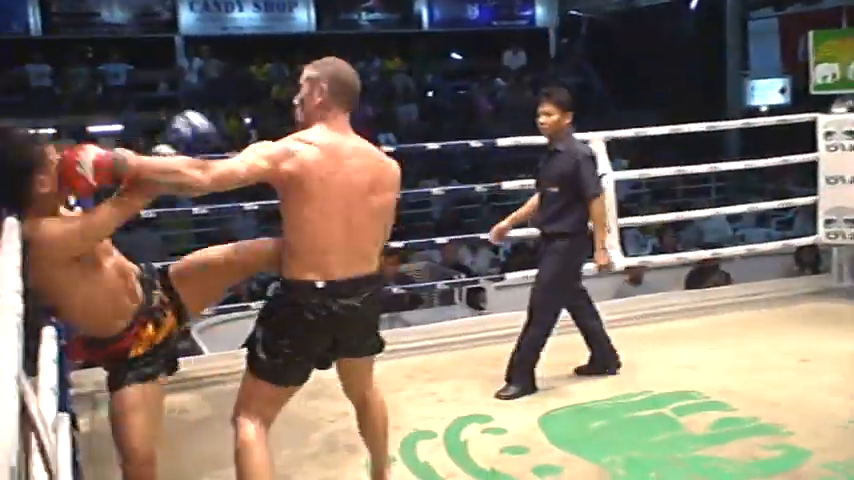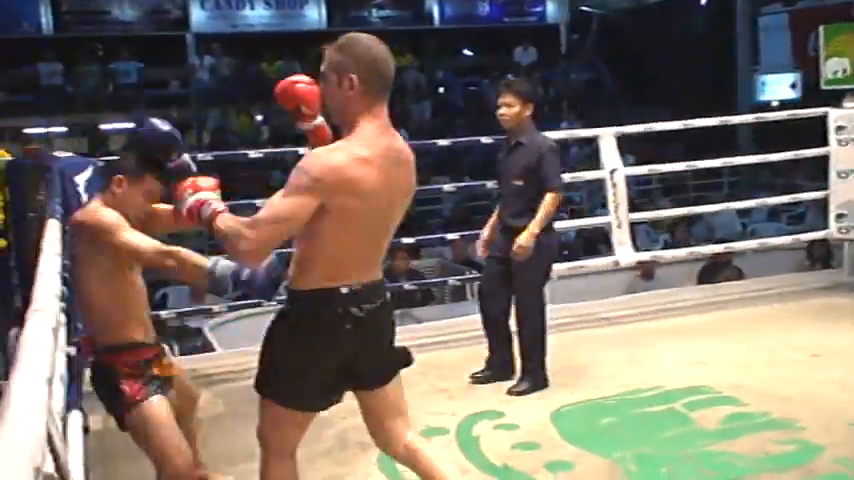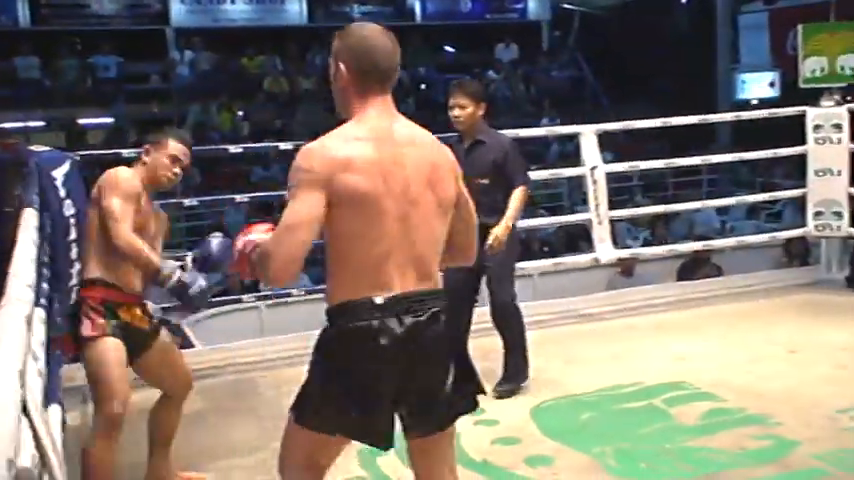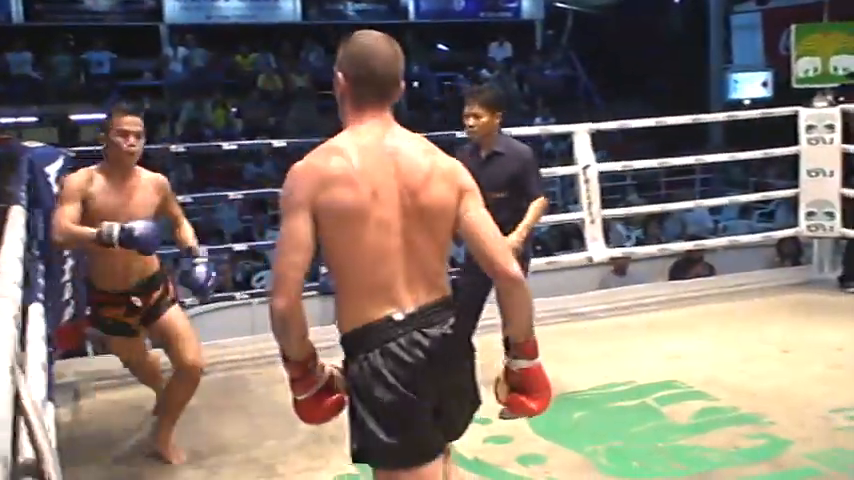
dt=0.3s
person 1, frame 1
left shoulder: (288, 152)
right shoulder: (387, 167)
left elbow: (203, 177)
left wrist: (116, 159)
left hip: (306, 303)
right hip: (364, 296)
left knee: (250, 420)
right knee: (363, 390)
person 1, frame 2
left shoulder: (328, 164)
right shoulder: (401, 155)
left elbow: (249, 246)
left wrist: (208, 208)
right wrist: (319, 125)
left hip: (315, 315)
right hip: (371, 308)
left knee: (276, 443)
right knee: (400, 437)
person 1, frame 3
left shoulder: (322, 156)
right shoulder: (439, 154)
left elbow: (280, 269)
right elbow: (464, 254)
left wrist: (252, 246)
left hip: (359, 334)
right hip: (430, 326)
person 1, frame 4
left shoulder: (313, 173)
right shoulder: (446, 168)
left elbow: (284, 303)
right elbow: (510, 276)
left wrist: (303, 369)
right wrist: (523, 356)
left hip: (381, 357)
right hip: (445, 340)
person 2, frame 1
left shoulder: (48, 217)
right shoulder: (46, 239)
right elbow: (133, 200)
left hip: (153, 298)
right hip: (126, 349)
left knee: (258, 253)
person 2, frame 2
left shoulder: (119, 216)
right shoulder: (95, 220)
left elbow: (185, 220)
right elbow: (166, 258)
left wrist: (178, 167)
right wrist: (239, 275)
left hip: (145, 354)
right hip: (126, 370)
left knee: (186, 402)
person 2, frame 3
left shoulder: (153, 210)
right shoulder: (119, 180)
right elbow: (123, 241)
left wrist: (187, 272)
right wrist: (173, 276)
left hip: (137, 310)
right hip: (101, 307)
left knee: (180, 383)
right knee: (113, 412)
person 2, frame 4
left shoulder: (156, 183)
right shoulder: (80, 182)
left elbow: (178, 221)
right elbow: (60, 234)
left wrist: (196, 254)
right wrist: (115, 234)
left hip: (153, 290)
right hip: (110, 300)
left knee: (192, 365)
right knee: (141, 369)
left ankle: (163, 435)
right ankle: (163, 398)
person 3, frame 1
left shoulder: (579, 155)
right shoulder: (549, 154)
left elbow: (595, 201)
left wrist: (601, 246)
right wrist: (509, 222)
left hip: (568, 242)
right hip: (552, 240)
left knee: (541, 305)
right knee: (574, 301)
left ankle: (521, 377)
right ankle: (604, 357)
person 3, frame 2
left shoulder: (543, 147)
right shoulder: (507, 148)
left elbow: (553, 194)
left wrist: (532, 232)
right wrist: (490, 228)
left hip: (532, 239)
right hip: (506, 235)
left knee: (528, 304)
right knee: (490, 295)
left ankle: (534, 374)
right ankle: (499, 363)
person 3, frame 3
left shoulder: (501, 145)
right shoulder: (452, 149)
left elbow: (519, 187)
left wrist: (505, 224)
left hip: (495, 235)
left knee: (503, 301)
right knee: (455, 302)
left ankle: (515, 371)
person 3, frame 4
left shoulder: (520, 155)
right shoulder: (465, 156)
left elbow: (538, 199)
left wrist: (519, 236)
left hip: (511, 243)
right knee: (463, 310)
